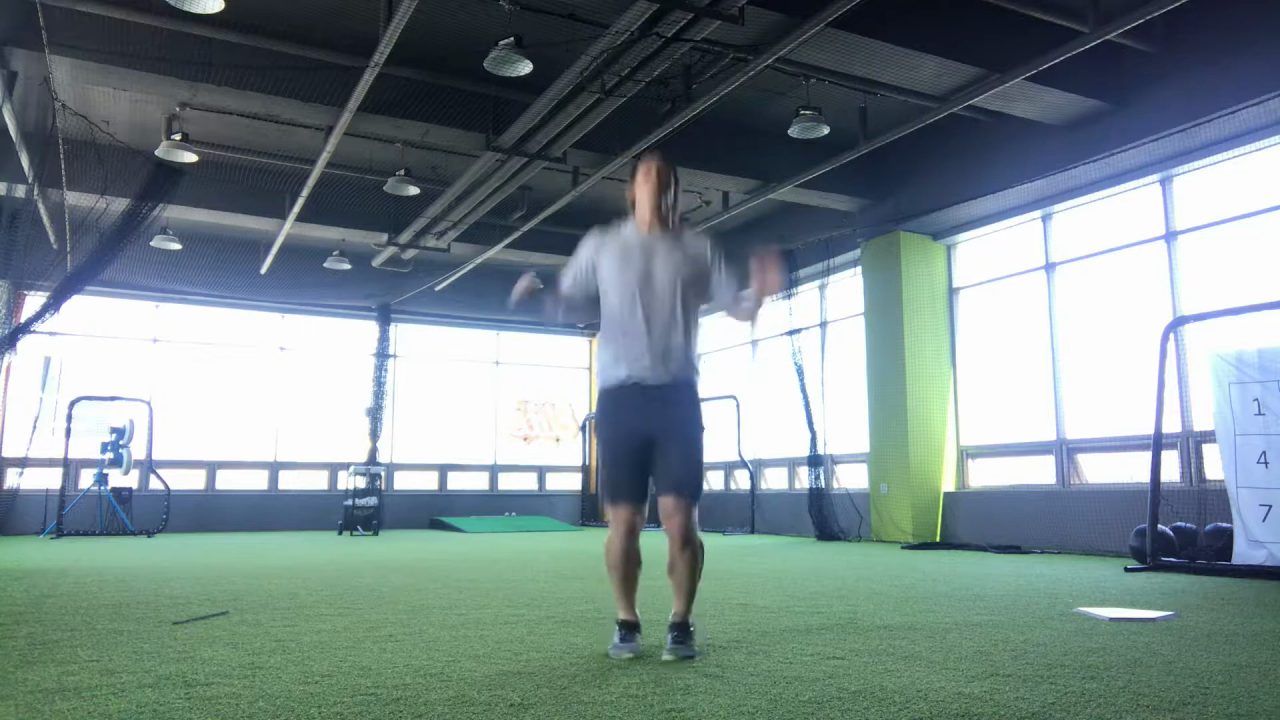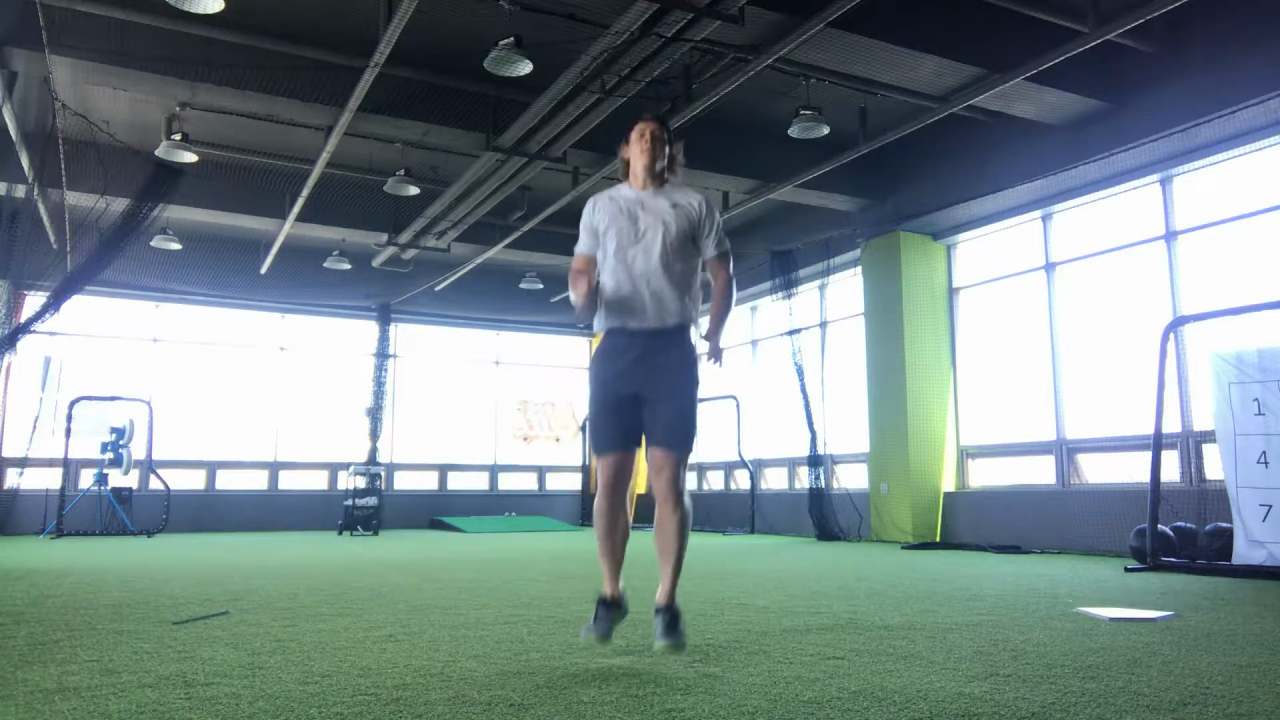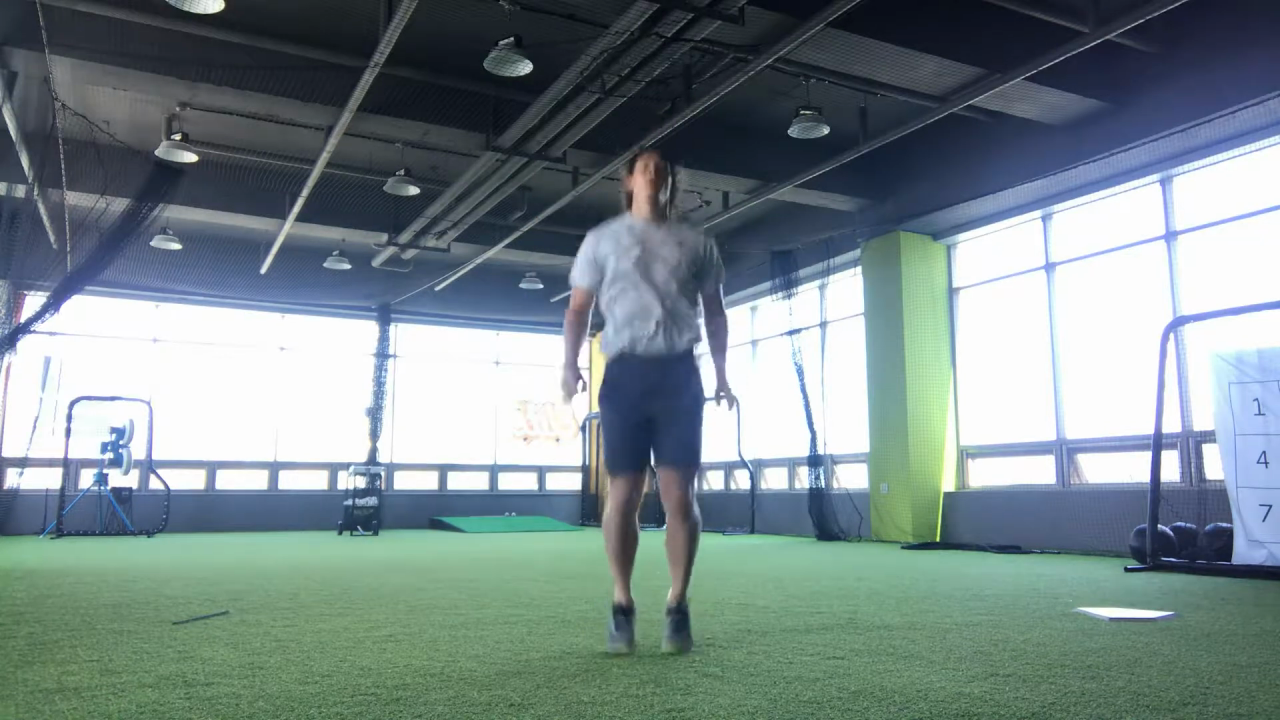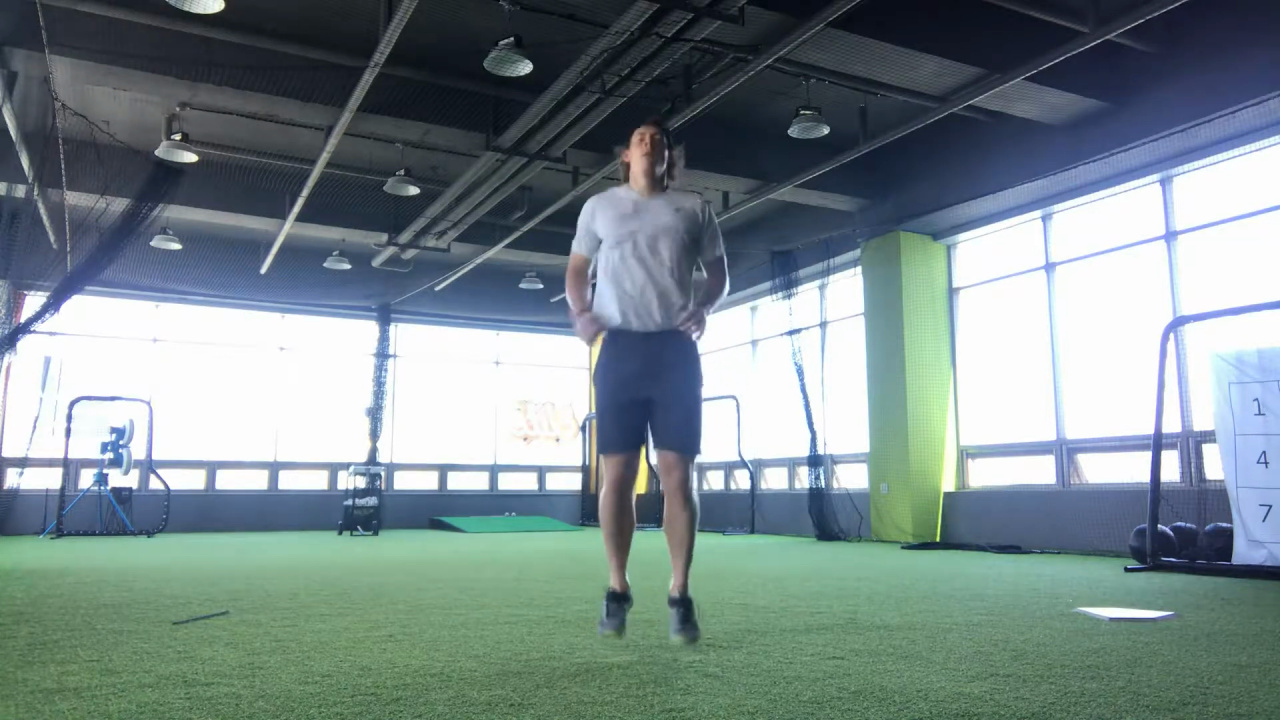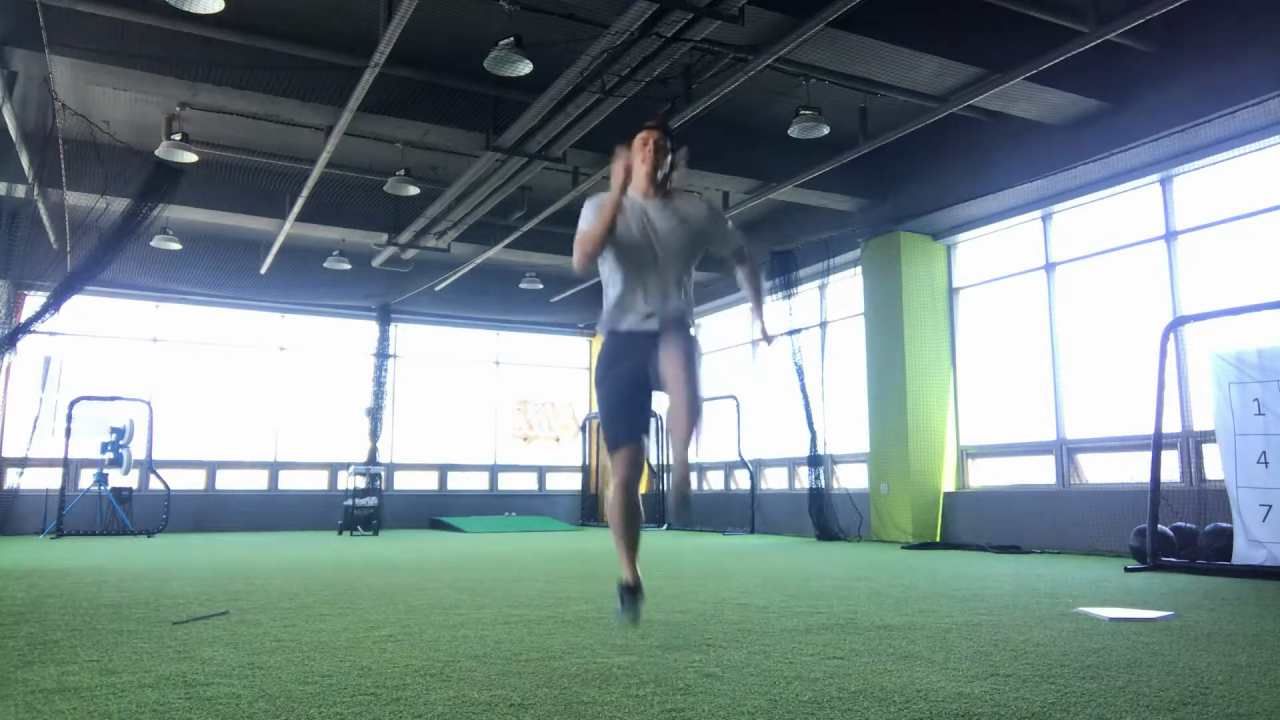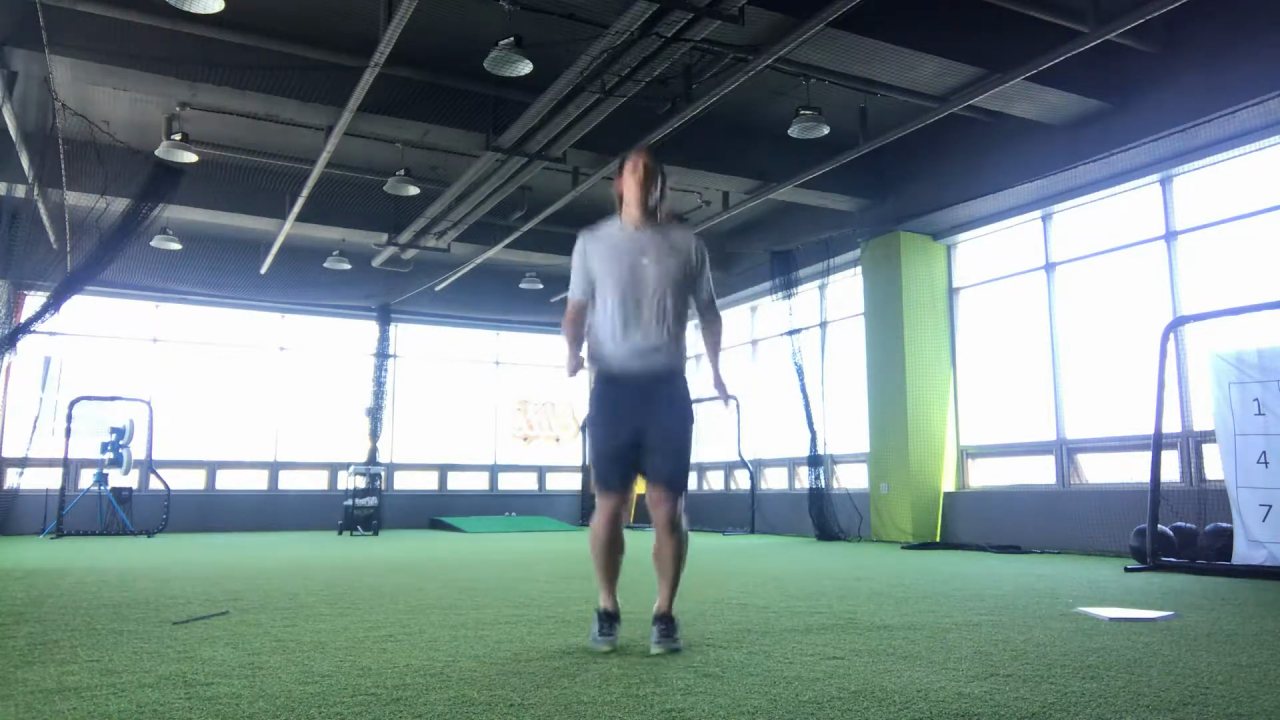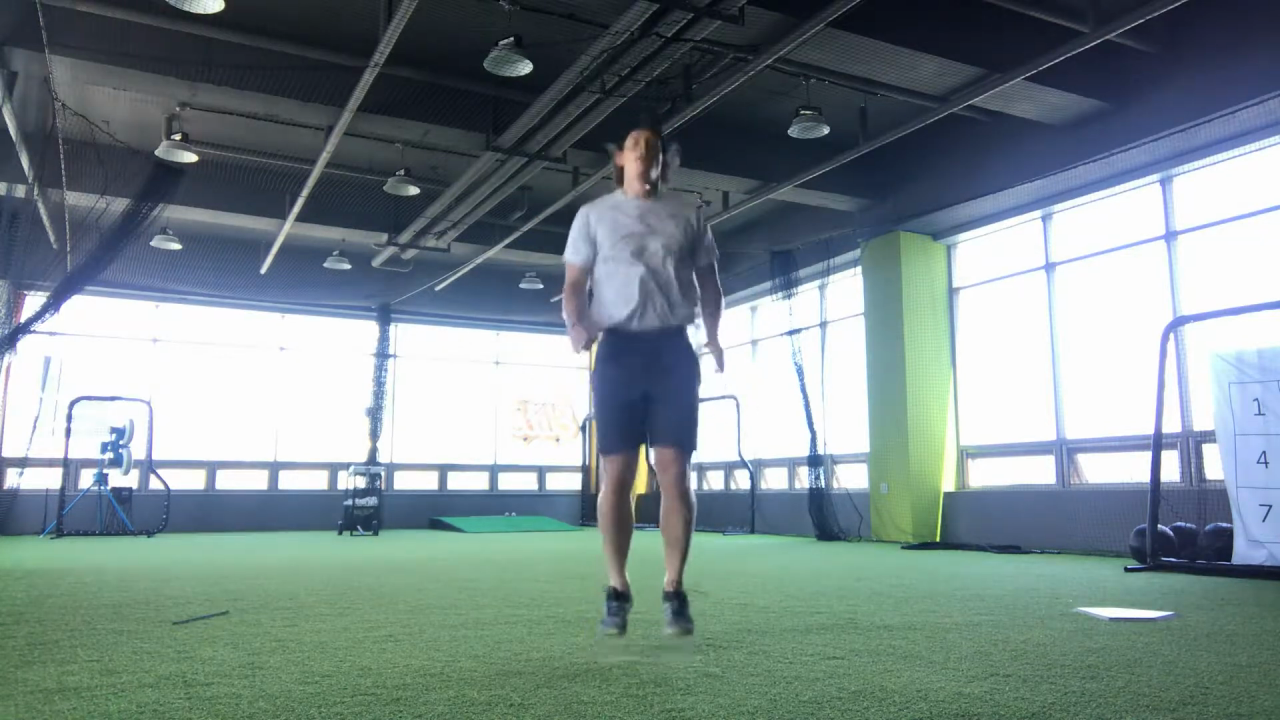
dt=0.7s
person 1, frame 1
left shoulder: (699, 251)
right shoulder: (600, 246)
left elbow: (736, 307)
right elbow: (568, 298)
left wrist: (759, 291)
right wrist: (532, 291)
left hip: (676, 400)
right hip: (622, 399)
left knee: (680, 521)
right knee: (622, 523)
left ankle: (680, 622)
right ankle: (626, 622)
person 1, frame 2
left shoulder: (696, 206)
right shoulder: (599, 205)
left elbow: (721, 276)
right elbow: (579, 273)
left wrist: (715, 333)
right wrist: (580, 291)
left hip: (673, 348)
right hip: (616, 349)
left knee: (667, 477)
right knee: (610, 478)
left ankle: (666, 604)
right ankle: (610, 596)
person 1, frame 3
left shoulder: (696, 242)
right shoulder: (601, 239)
left elbow: (714, 312)
right elbow: (578, 308)
left wrist: (721, 373)
right wrist: (571, 364)
left hip: (678, 373)
right hip: (625, 372)
left knee: (678, 494)
right knee: (623, 494)
left ankle: (677, 606)
right ankle: (622, 606)
person 1, frame 4
left shoulder: (694, 209)
right shoulder: (599, 207)
left elbow: (718, 271)
right elbow: (577, 270)
left wrist: (702, 308)
right wrist: (581, 314)
left hip: (675, 350)
right hip: (620, 350)
left knee: (677, 477)
right knee: (617, 475)
left ankle: (680, 595)
right ankle: (617, 589)
person 1, frame 5
left shoulder: (697, 212)
right shoulder: (602, 205)
left elbow: (744, 259)
right elbow: (582, 257)
left wrist: (760, 316)
right wrist: (618, 189)
left hip: (673, 336)
right hip: (621, 344)
left knee: (675, 352)
right knee: (624, 468)
left ankle: (678, 465)
right ankle: (629, 578)
person 1, frame 6
left shoulder: (686, 244)
right shoulder: (592, 242)
left elbow: (707, 311)
right elbow: (576, 313)
left wrist: (716, 369)
right wrist: (573, 349)
left hip: (667, 388)
right hip: (613, 386)
left knee: (666, 509)
right knee: (610, 508)
left ankle: (664, 615)
right ankle: (607, 610)
person 1, frame 7
left shoulder: (687, 218)
right shoulder: (594, 215)
left elbow: (707, 282)
right elbow: (573, 283)
left wrist: (713, 332)
right wrist: (577, 322)
left hip: (672, 349)
right hip: (619, 349)
left knee: (674, 472)
right knee: (617, 473)
left ankle: (674, 591)
right ankle: (617, 590)
